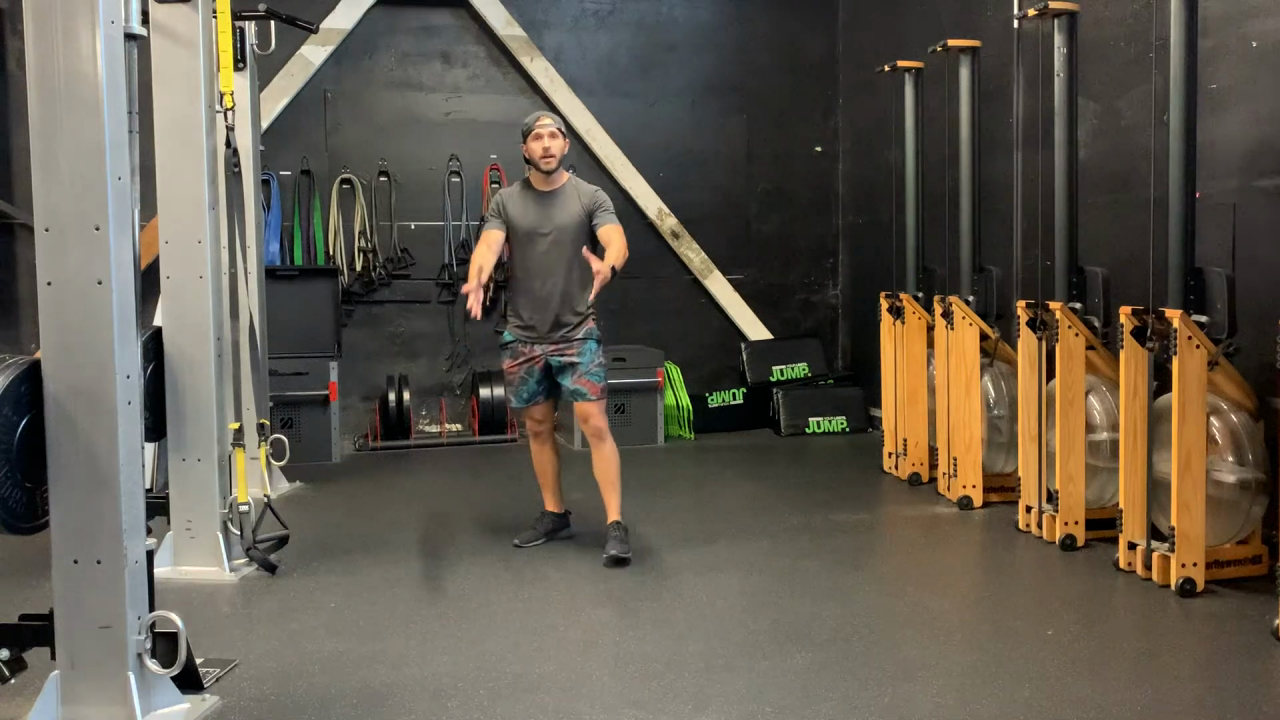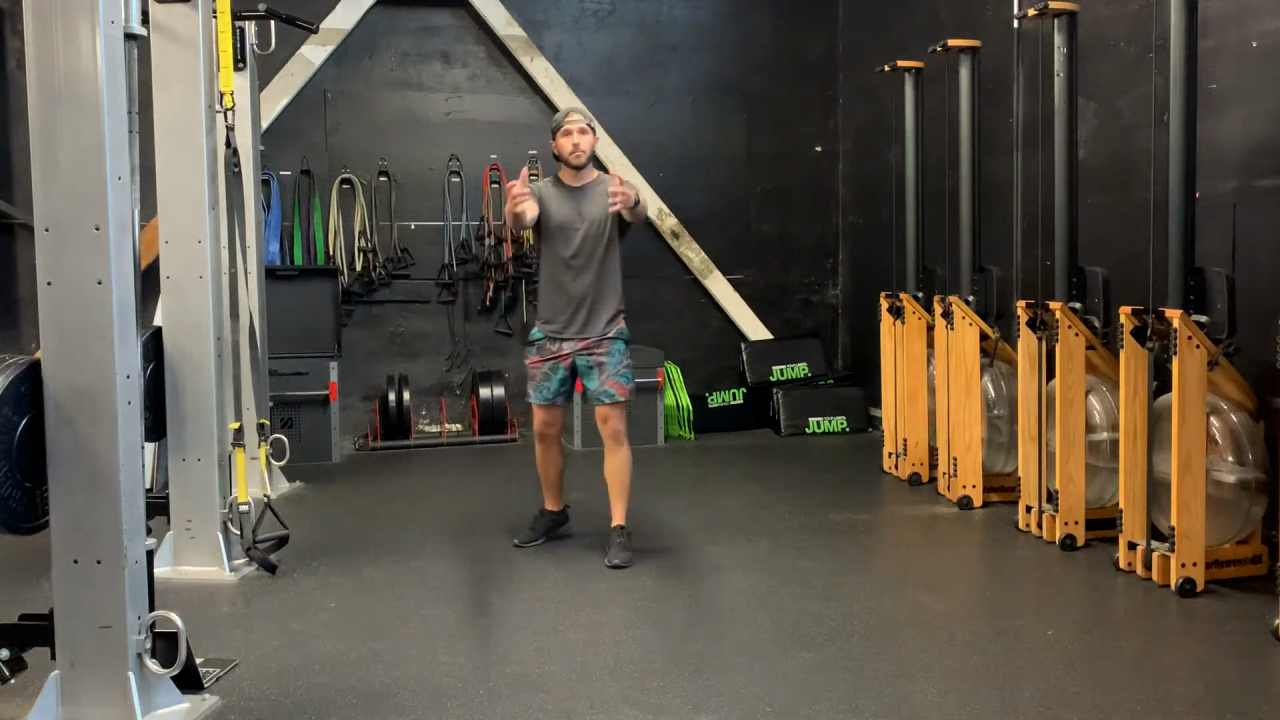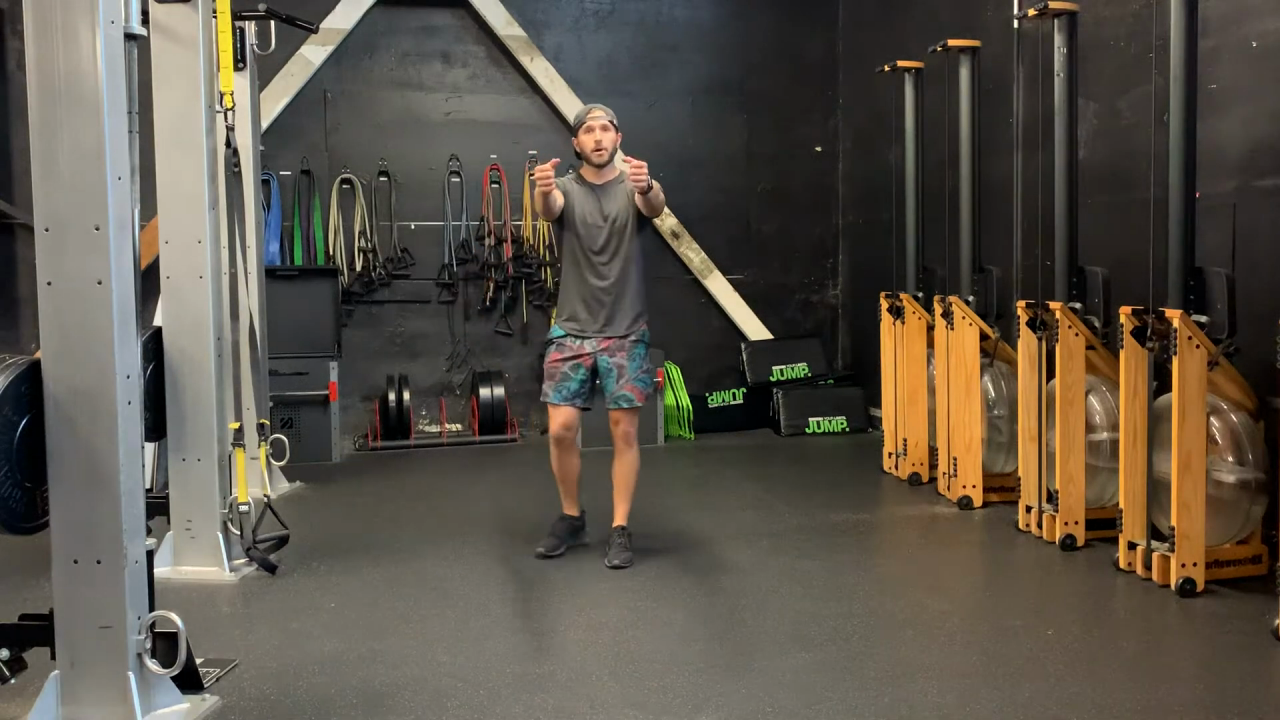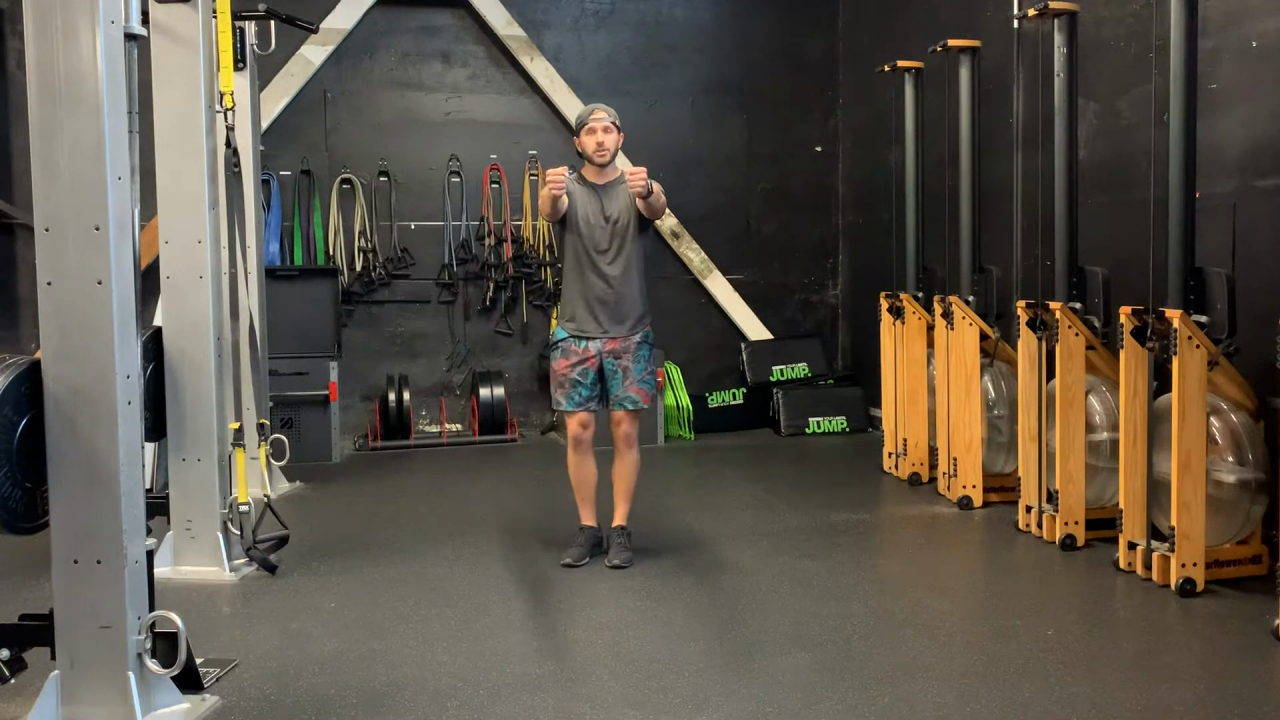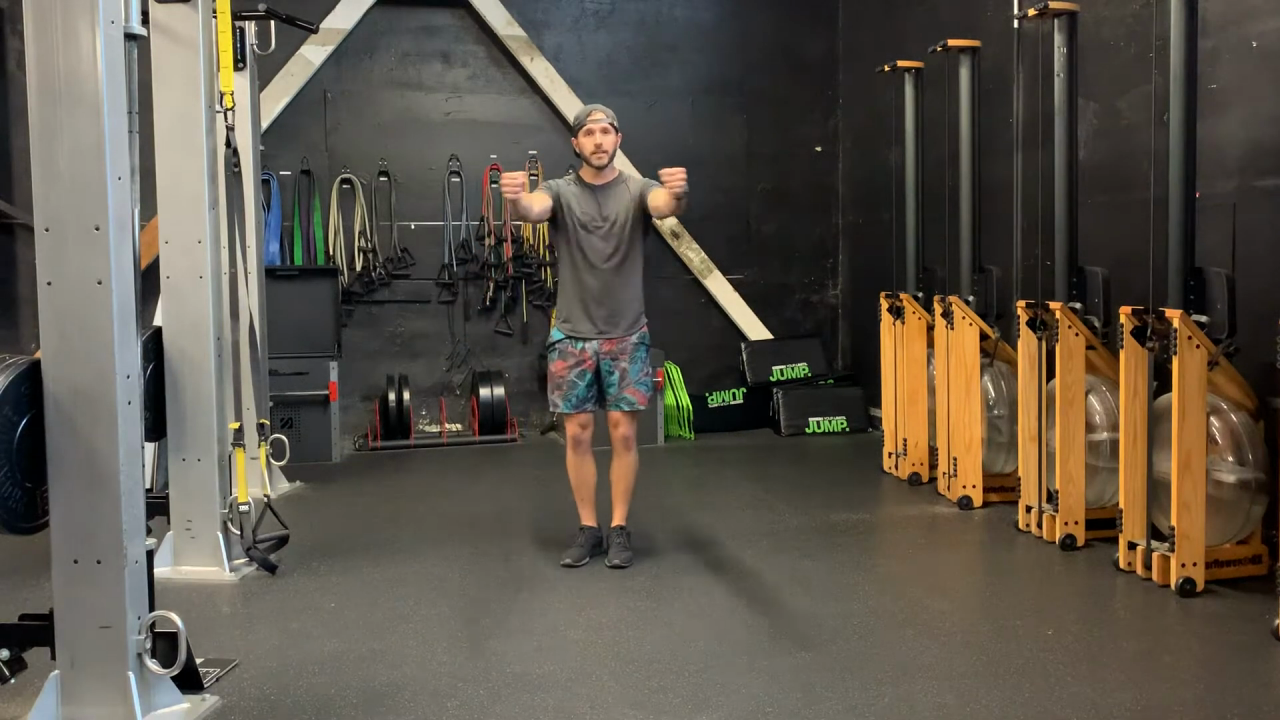
dt=0.3s
person 1, frame 1
left shoulder: (590, 196)
right shoulder: (506, 200)
left elbow: (616, 239)
right elbow: (488, 245)
left wrist: (608, 265)
right wrist: (476, 280)
left hip: (577, 333)
right hip: (524, 336)
left knee: (595, 425)
right knee: (538, 427)
left ankle: (616, 525)
right ankle: (555, 514)
person 1, frame 2
left shoulder: (615, 189)
right shoulder: (540, 192)
left elbow: (639, 209)
right elbow: (524, 217)
left wrist: (630, 200)
right wrist: (514, 207)
left hip: (605, 332)
right hip: (550, 334)
left knee: (613, 429)
right knee: (546, 429)
left ankle: (619, 529)
right ankle: (553, 512)
person 1, frame 3
left shoulder: (636, 187)
right shoulder: (564, 189)
left elbow: (657, 206)
right elbow: (546, 209)
left wrist: (647, 185)
right wrist: (542, 189)
left hip: (626, 333)
right hip: (571, 331)
left knee: (624, 432)
right knee: (562, 429)
left ankle: (619, 529)
right ankle: (569, 517)
person 1, frame 4
left shoulder: (638, 189)
right shoulder: (567, 190)
left elbow: (657, 208)
right elbow: (549, 211)
left wrist: (647, 190)
right wrist: (550, 191)
left hip: (629, 334)
right hip: (574, 333)
left knee: (625, 433)
right knee: (579, 433)
left ankle: (619, 529)
right ankle: (588, 528)
person 1, frame 5
left shoulder: (637, 189)
right shoulder: (559, 191)
left elbow: (668, 204)
right elbow: (530, 209)
left wrist: (675, 189)
right wrist: (514, 197)
left hip: (626, 335)
right hip: (572, 335)
left knee: (623, 433)
right knee: (577, 433)
left ankle: (619, 529)
right ankle: (588, 528)
